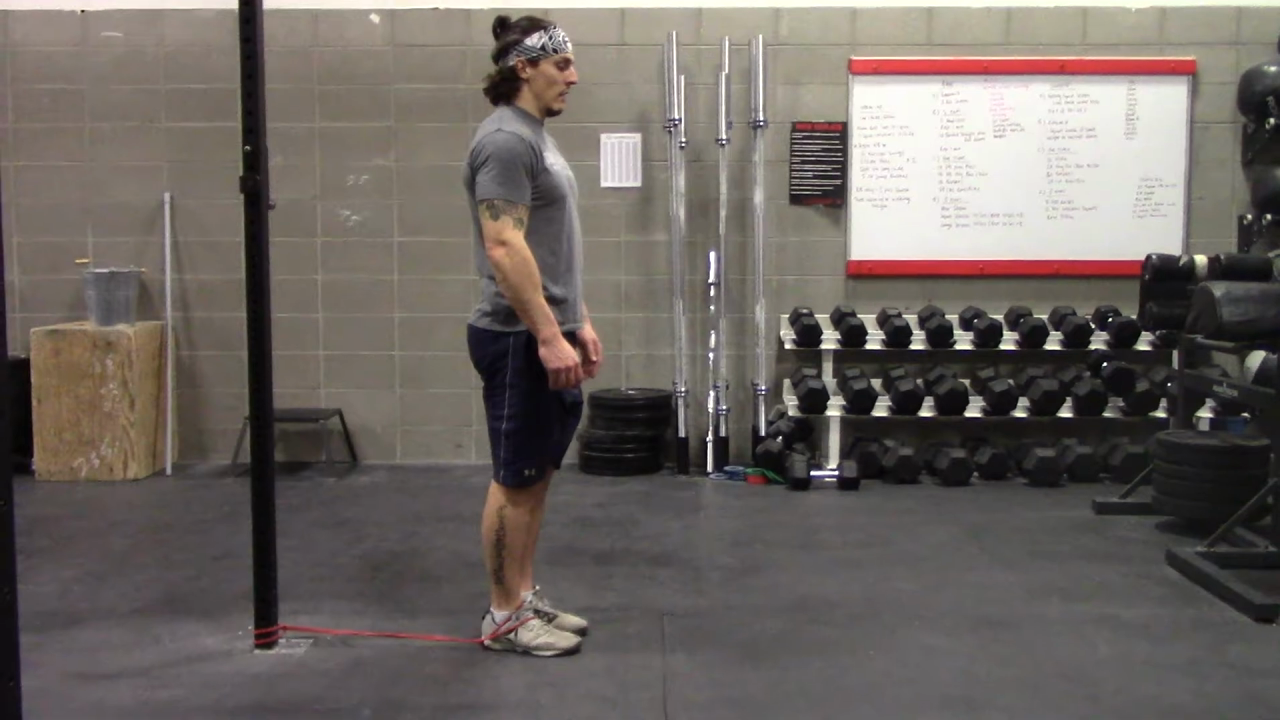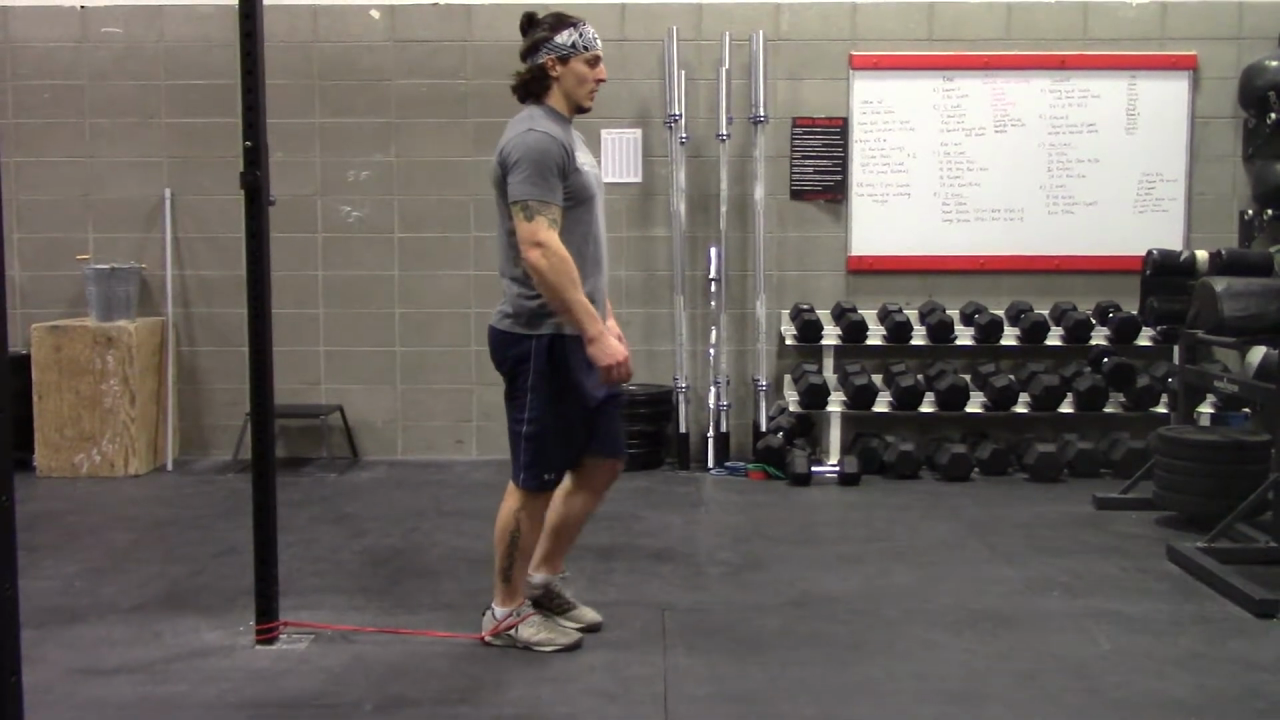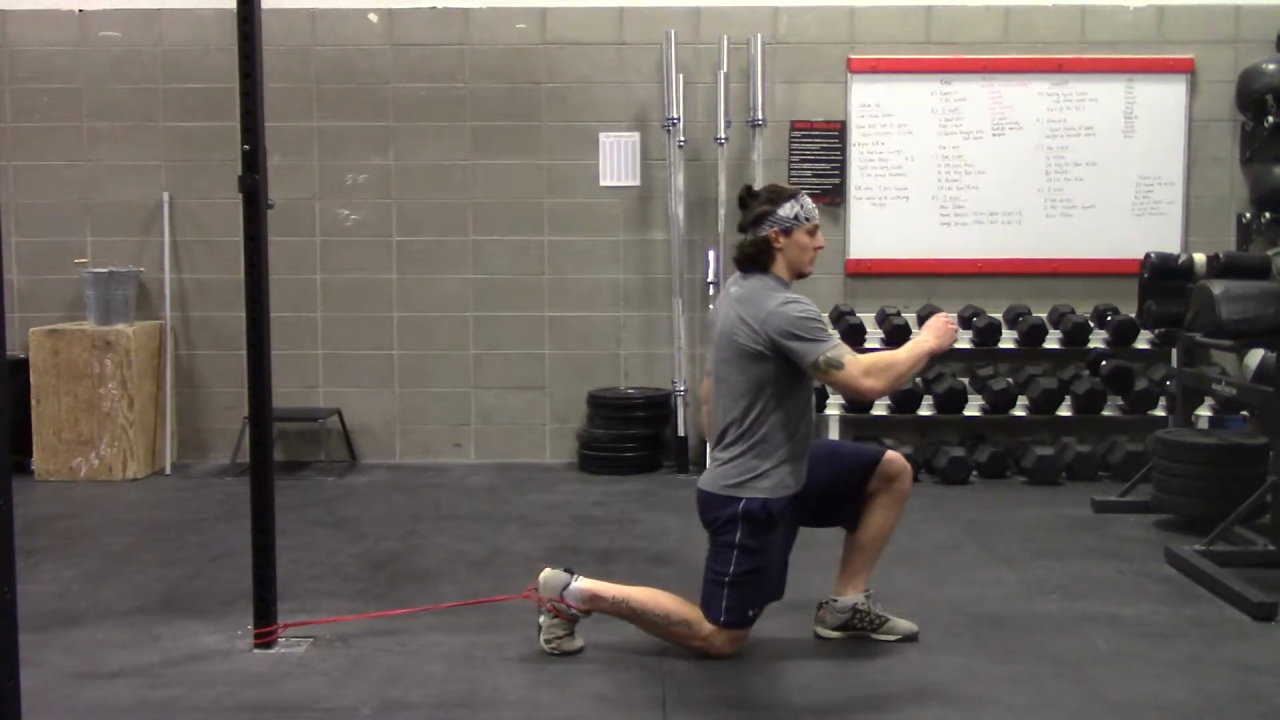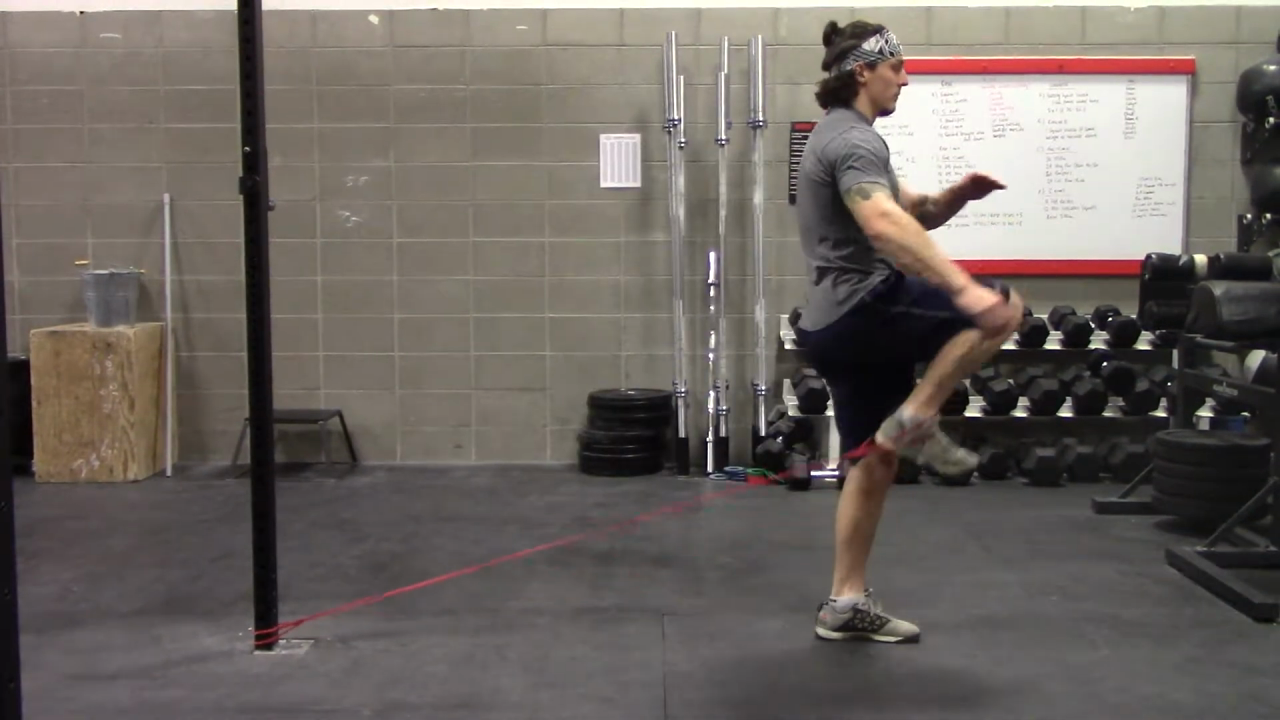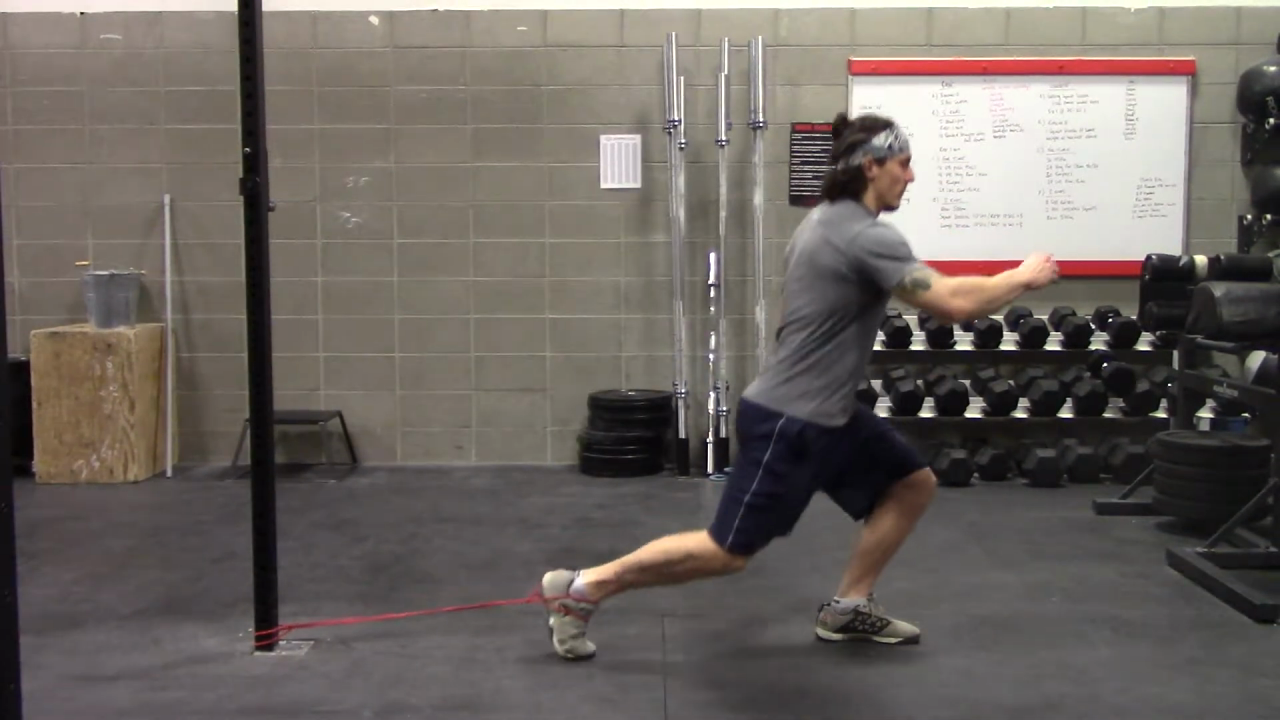
dt=1s
person 1, frame 1
left shoulder: (534, 137)
right shoulder: (505, 139)
right elbow: (505, 248)
left wrist: (579, 322)
right wrist: (549, 337)
left hip: (546, 334)
right hip: (520, 339)
left knee: (537, 475)
right knee: (516, 479)
left ankle: (525, 597)
right ankle: (504, 615)
person 1, frame 2
left shoulder: (561, 134)
right shoulder: (536, 139)
right elbow: (539, 249)
left wrist: (606, 320)
right wrist: (599, 335)
left hip: (573, 337)
right hip: (542, 340)
left knee: (601, 463)
right knee: (536, 480)
left ankle: (541, 581)
right ankle: (506, 613)
person 1, frame 3
left shoulder: (739, 293)
right shoulder: (782, 310)
left elbow: (710, 389)
right elbow: (865, 381)
left wrist: (727, 456)
right wrist: (925, 344)
left hip: (775, 471)
right hip: (752, 497)
left knee: (893, 472)
right knee: (719, 637)
left ankle: (846, 605)
right ankle: (574, 592)
person 1, frame 4
left shoulder: (844, 136)
right shoulder: (853, 138)
left elbow: (908, 215)
right elbow: (886, 226)
left wrist: (954, 196)
right wrist: (962, 291)
left hip: (840, 325)
right hip: (863, 309)
left knee: (875, 464)
right knee: (1000, 308)
left ankle: (846, 606)
right ankle: (915, 417)
person 1, frame 5
left shoulder: (824, 222)
right shoulder: (867, 237)
right elbow: (953, 301)
right wrist: (1023, 276)
left hip: (824, 411)
right hip: (792, 423)
left knee: (914, 486)
right knee: (728, 552)
left ankle: (847, 608)
right ankle: (578, 589)
